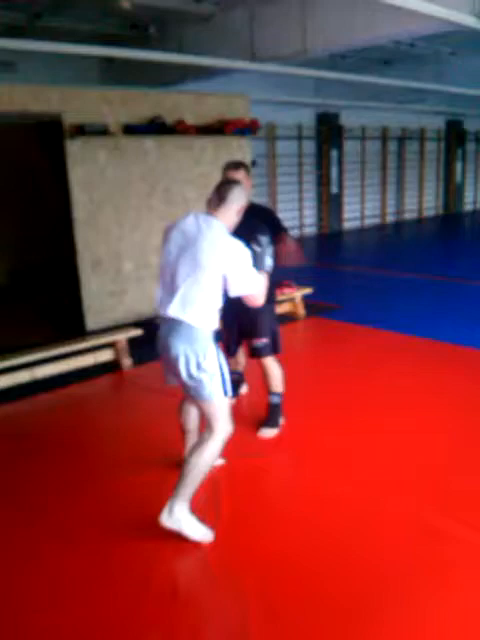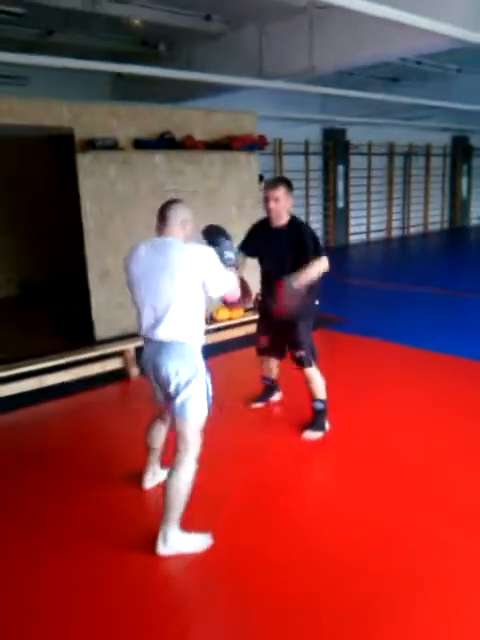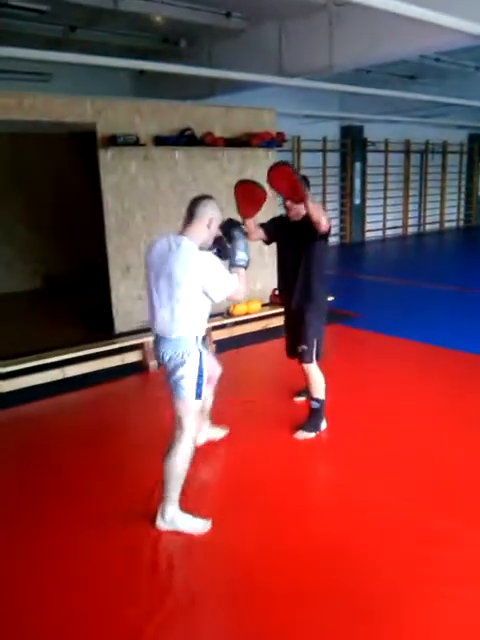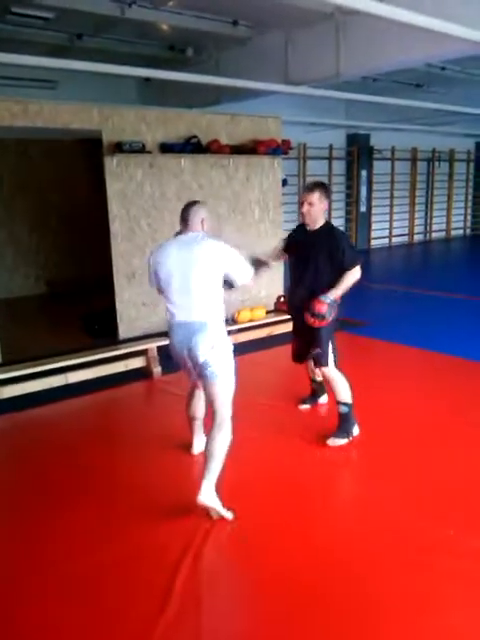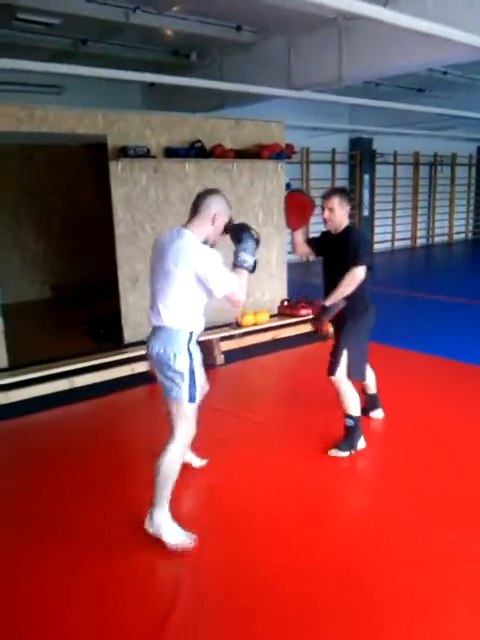
dt=0.5s
person 1, frame 1
left shoulder: (177, 228)
right shoulder: (232, 248)
right elbow: (255, 298)
right wrist: (265, 257)
left hip: (168, 330)
right hip: (195, 339)
left knee: (193, 396)
right knee: (220, 428)
left ankle: (192, 456)
right ankle: (177, 509)
person 1, frame 2
left shoulder: (136, 256)
right shoulder: (198, 253)
right elbow: (233, 293)
left hip: (152, 351)
right hip: (183, 355)
left knee: (167, 412)
right knee: (189, 447)
left ankle: (152, 472)
right ankle: (169, 536)
person 1, frame 3
left shoulder: (159, 245)
right shoulder: (201, 260)
right elbow: (237, 292)
right wrist: (239, 250)
left hip: (181, 340)
right hip: (180, 347)
left knee: (213, 372)
right knee: (188, 428)
left ankle: (201, 431)
right ankle: (169, 513)
person 1, frame 4
left shoulder: (160, 254)
right shoulder: (215, 248)
right elbow: (246, 278)
right wrist: (227, 274)
left hip: (178, 334)
right hip: (209, 334)
left knee: (199, 384)
right knee: (223, 416)
left ankle: (198, 439)
right ankle: (208, 490)
person 1, frame 5
left shoulder: (167, 240)
right shoulder: (200, 254)
right elbow: (236, 294)
right wrist: (245, 251)
left hip: (169, 336)
right hip: (177, 344)
left knee: (198, 391)
right knee: (182, 433)
left ankle: (182, 454)
right ankle: (158, 518)
person 2, frame 1
left shoulder: (263, 215)
left elbow: (284, 240)
left wrist: (289, 250)
right hip: (231, 296)
left knee: (266, 355)
right knee: (232, 347)
left ankle: (275, 412)
right ankle: (237, 381)
person 2, frame 2
left shoulder: (302, 231)
right shoulder: (259, 230)
left elbow: (322, 263)
right elbow: (243, 255)
left wrist: (297, 280)
left hip: (297, 309)
right hip: (269, 305)
left knee: (306, 364)
right knee: (267, 351)
left ankle: (321, 417)
right ankle: (271, 388)
person 2, frame 3
left shoulder: (315, 223)
right shoulder: (281, 223)
left elbow: (323, 224)
right elbow: (253, 234)
left wrist: (304, 200)
right wrist: (247, 217)
left hip: (311, 303)
right hip: (291, 301)
left knee: (308, 360)
right knee: (299, 354)
left ankle: (317, 417)
right ankle: (312, 387)
person 2, frame 4
left shoulder: (336, 237)
right shoulder: (298, 233)
left elbow: (355, 272)
right elbow: (284, 251)
left wrist: (331, 296)
right wrist: (267, 260)
right hip: (299, 308)
left knee: (326, 366)
right knee: (307, 356)
left ankle: (348, 422)
right ankle: (317, 392)
person 2, frame 5
left shoulder: (354, 238)
right shoulder: (328, 238)
left elbow: (357, 274)
right elbow: (300, 249)
left wrist: (327, 303)
right wrist: (296, 226)
left hip: (355, 315)
right hip: (347, 314)
left knee: (338, 375)
right knee: (358, 364)
left ankle: (354, 437)
right ankle: (373, 406)
